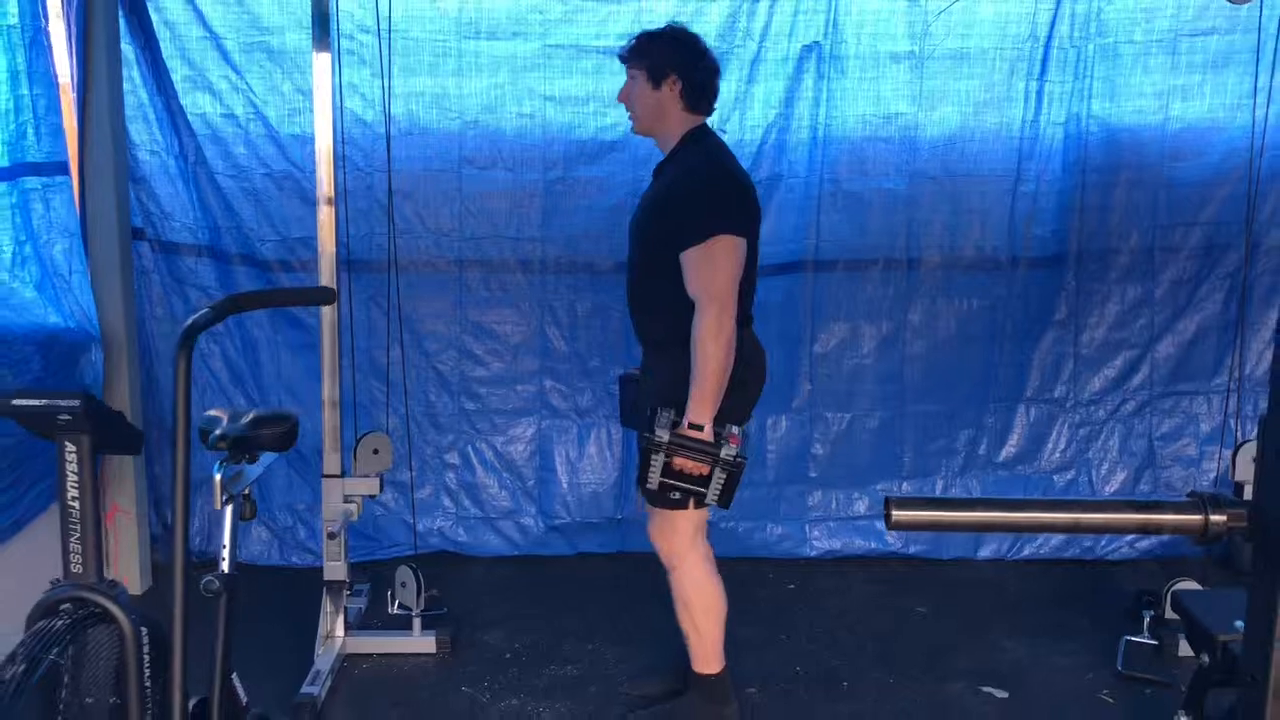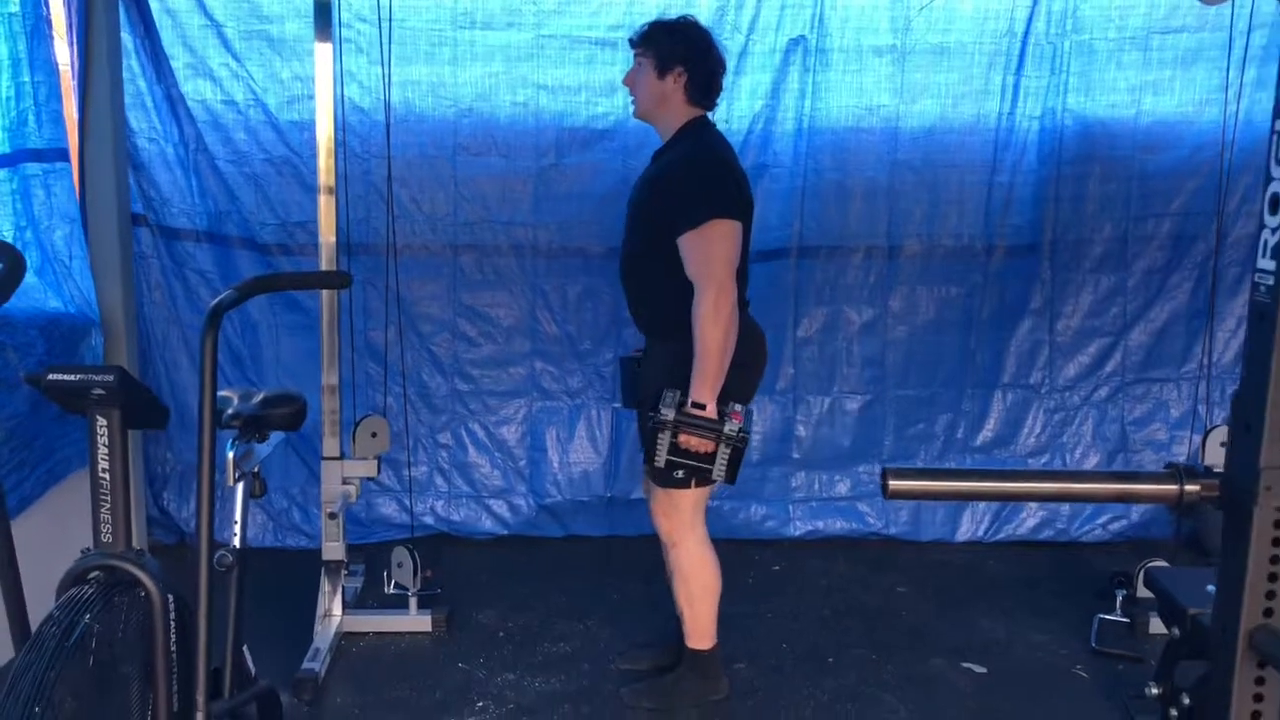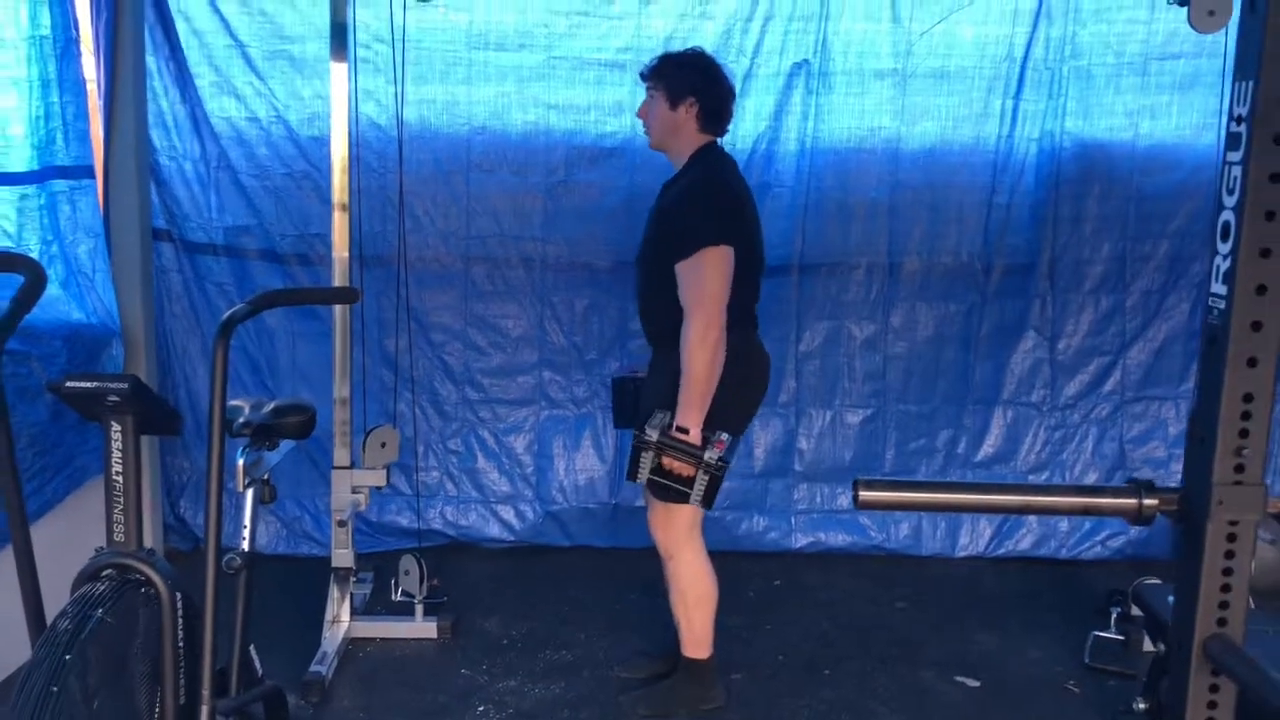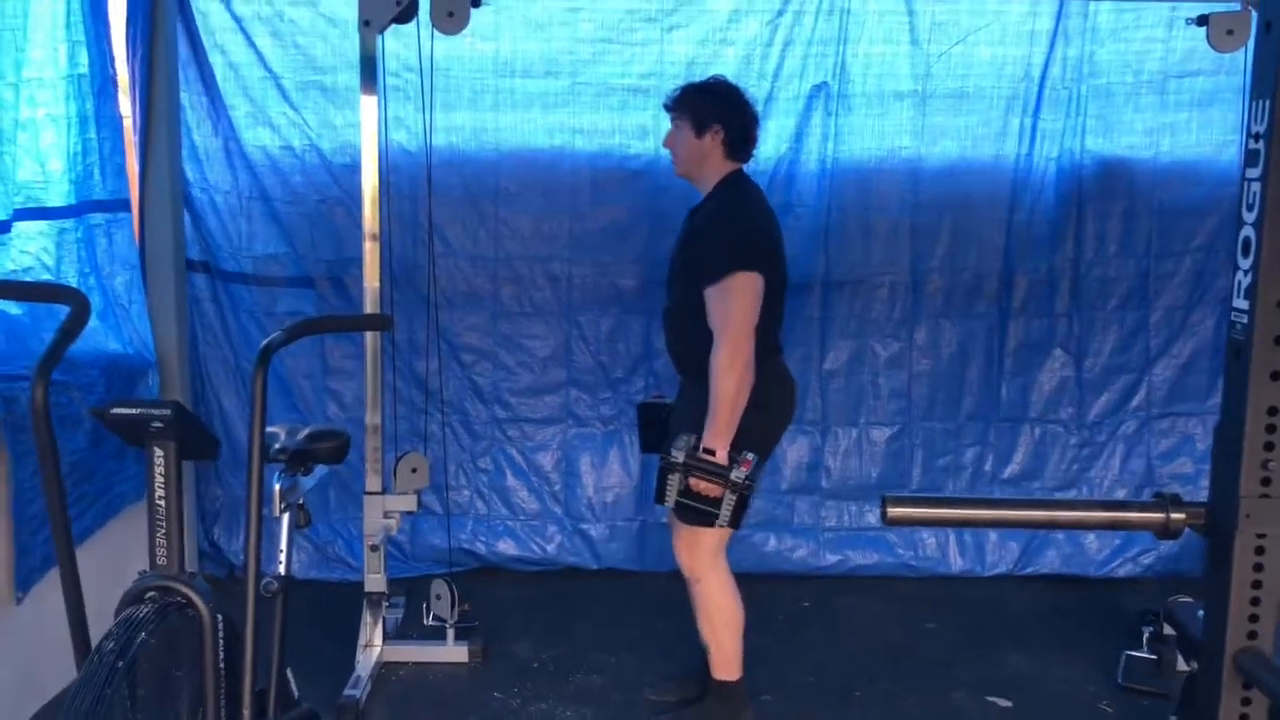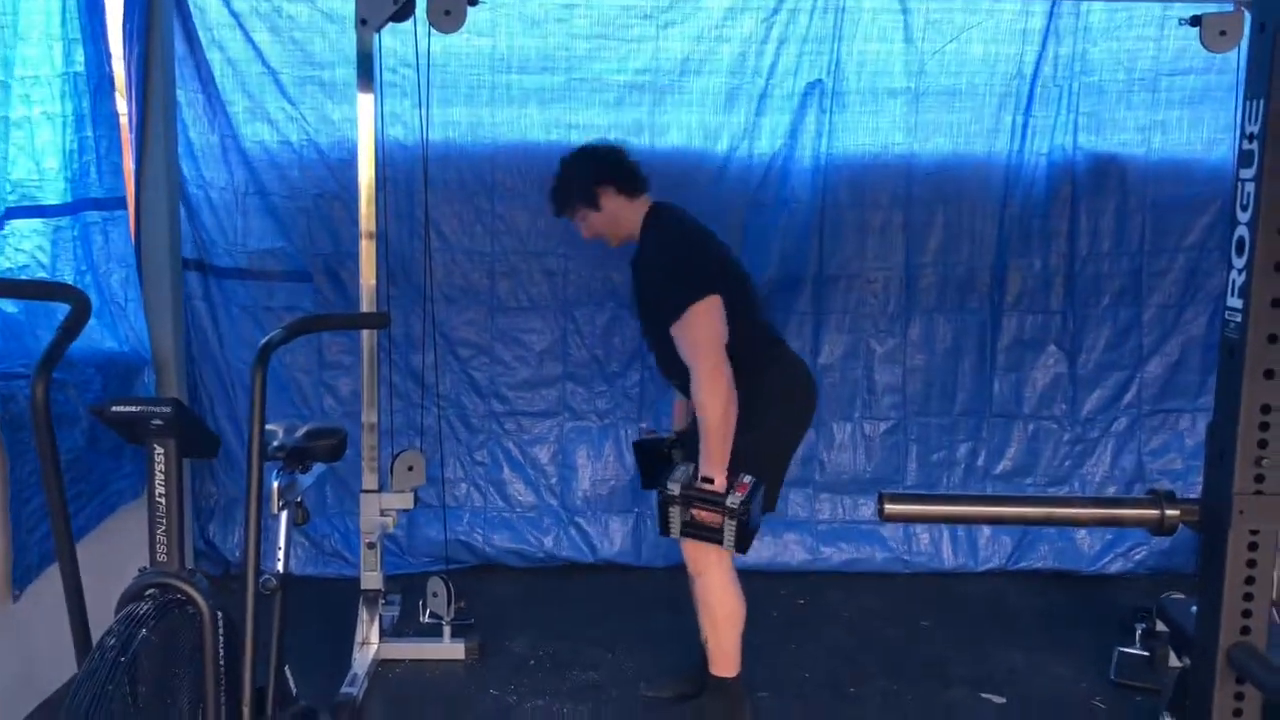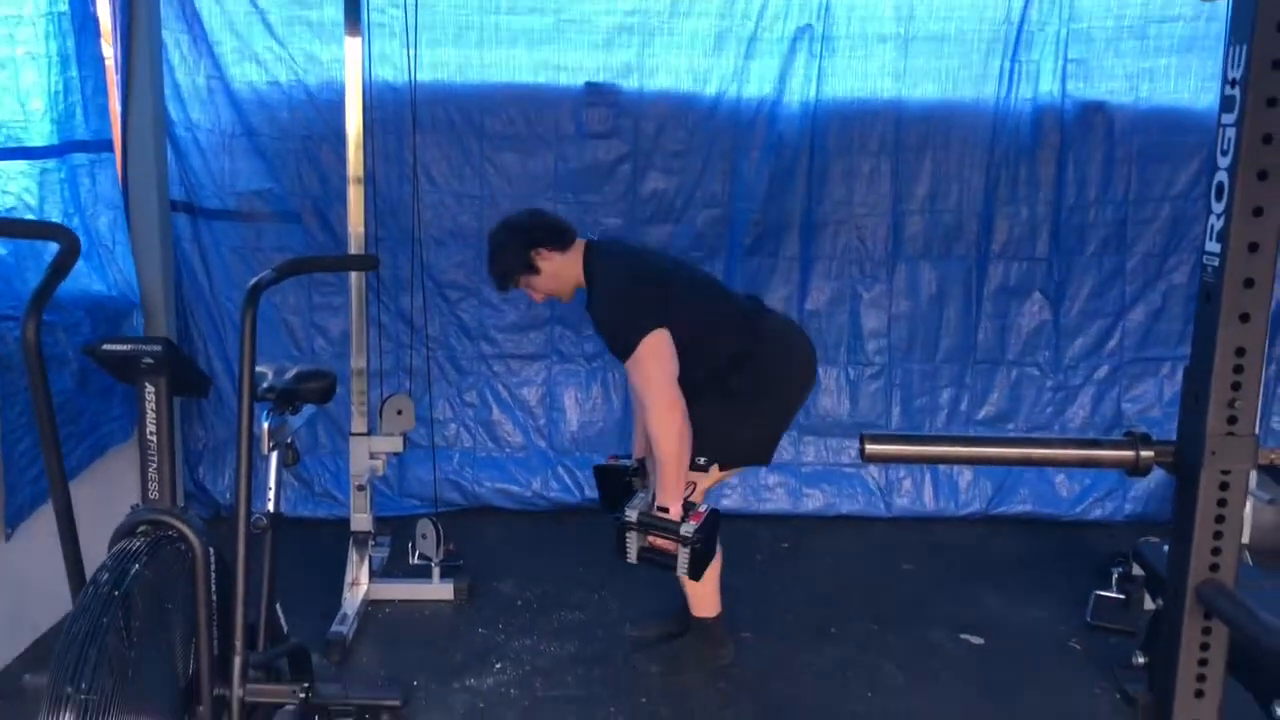
dt=0.7s
person 1, frame 1
left shoulder: (707, 178)
right shoulder: (682, 168)
left elbow: (717, 310)
left wrist: (699, 418)
left hip: (702, 376)
right hip: (675, 369)
left knee: (675, 536)
right knee: (672, 522)
person 1, frame 2
left shoulder: (699, 165)
right shoulder: (679, 155)
left elbow: (716, 293)
left wrist: (704, 398)
left hip: (702, 359)
right hip: (674, 352)
left knee: (676, 516)
right knee: (666, 503)
left ankle: (702, 668)
right ankle: (688, 639)
person 1, frame 3
left shoulder: (702, 192)
right shoulder: (702, 180)
left elbow: (706, 320)
left wrist: (688, 421)
right wrist: (663, 388)
left hip: (709, 377)
right hip: (688, 368)
left knee: (673, 525)
right knee: (666, 514)
right ankle: (686, 648)
person 1, frame 4
left shoulder: (731, 217)
right shoulder: (723, 208)
left elbow: (735, 344)
left wrist: (715, 443)
right wrist: (695, 415)
left hip: (735, 403)
right hip: (714, 394)
left knee: (698, 549)
right knee: (692, 537)
person 1, frame 5
left shoulder: (667, 253)
right shoulder: (664, 238)
left elbow: (711, 371)
left wrist: (712, 471)
right wrist: (682, 435)
left hip: (766, 402)
right hip: (761, 394)
left knee: (704, 545)
right knee: (697, 537)
right ankle: (711, 669)
person 1, frame 6
left shoulder: (616, 293)
right shoulder: (612, 267)
left elbow: (665, 407)
right elbow: (650, 376)
left wrist: (669, 503)
right wrist: (641, 455)
left hip: (769, 370)
right hip: (756, 357)
left knee: (680, 496)
right knee: (671, 483)
left ankle: (707, 636)
right ankle: (696, 610)
